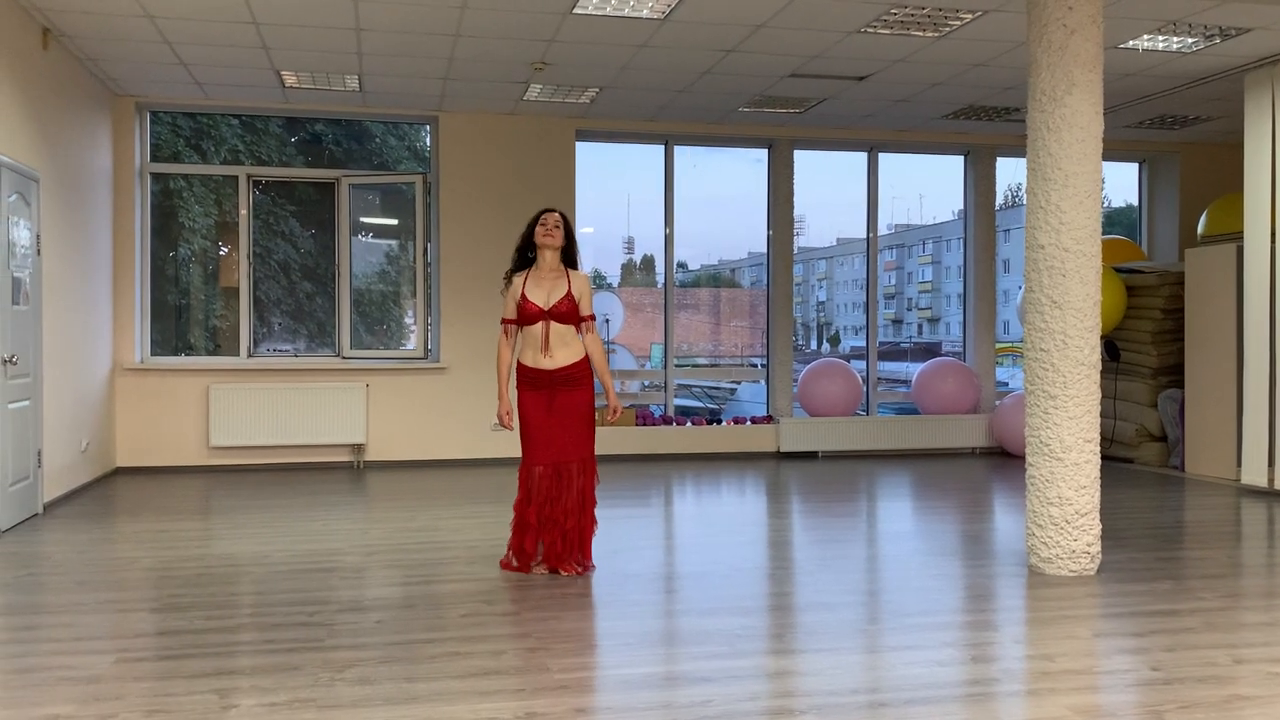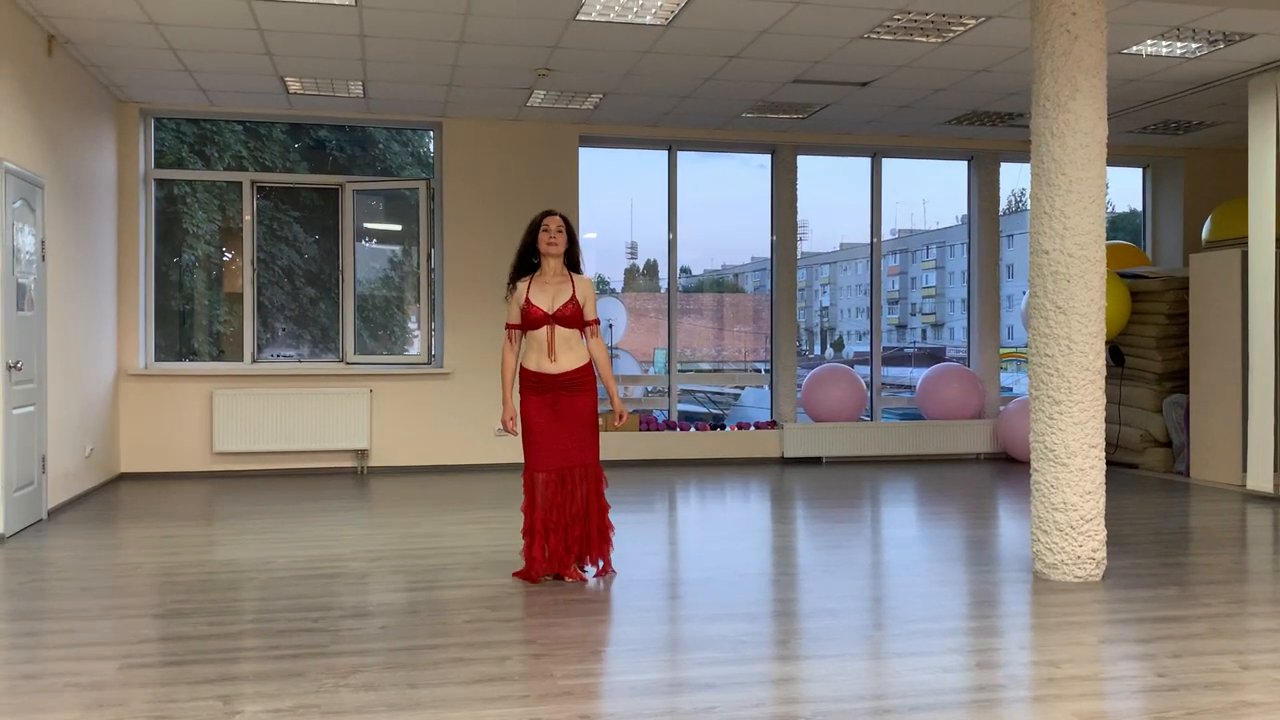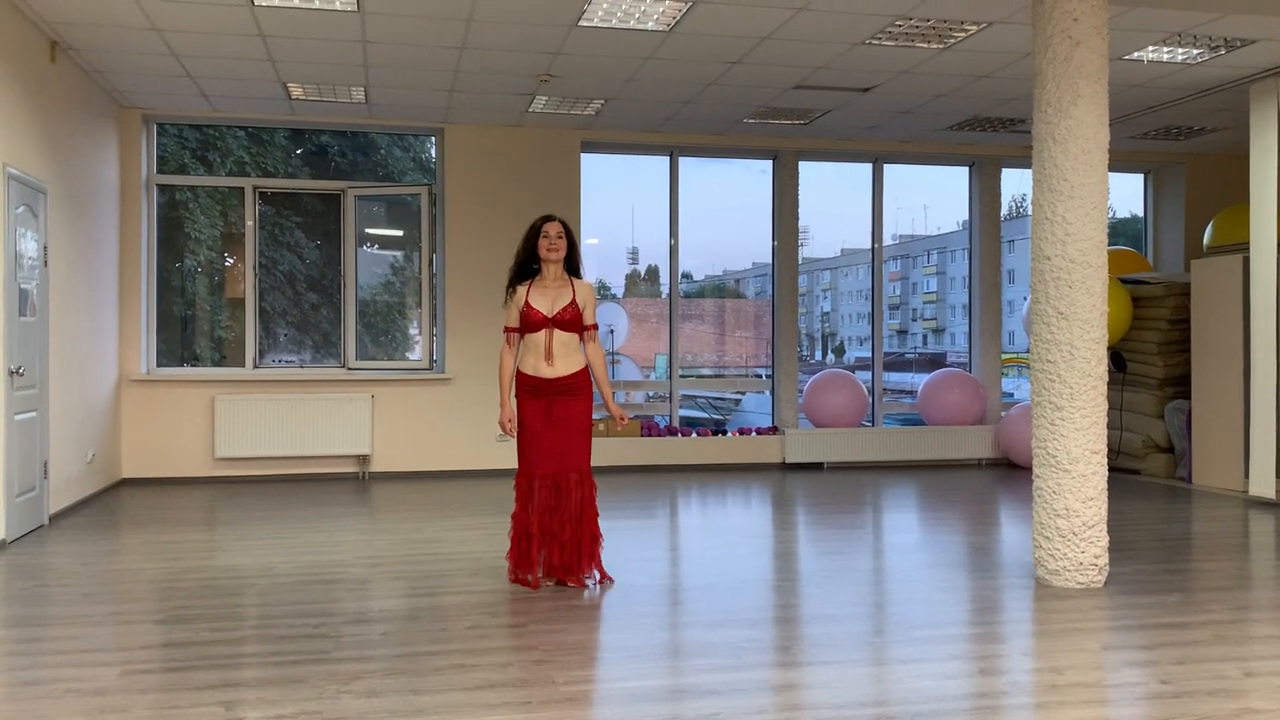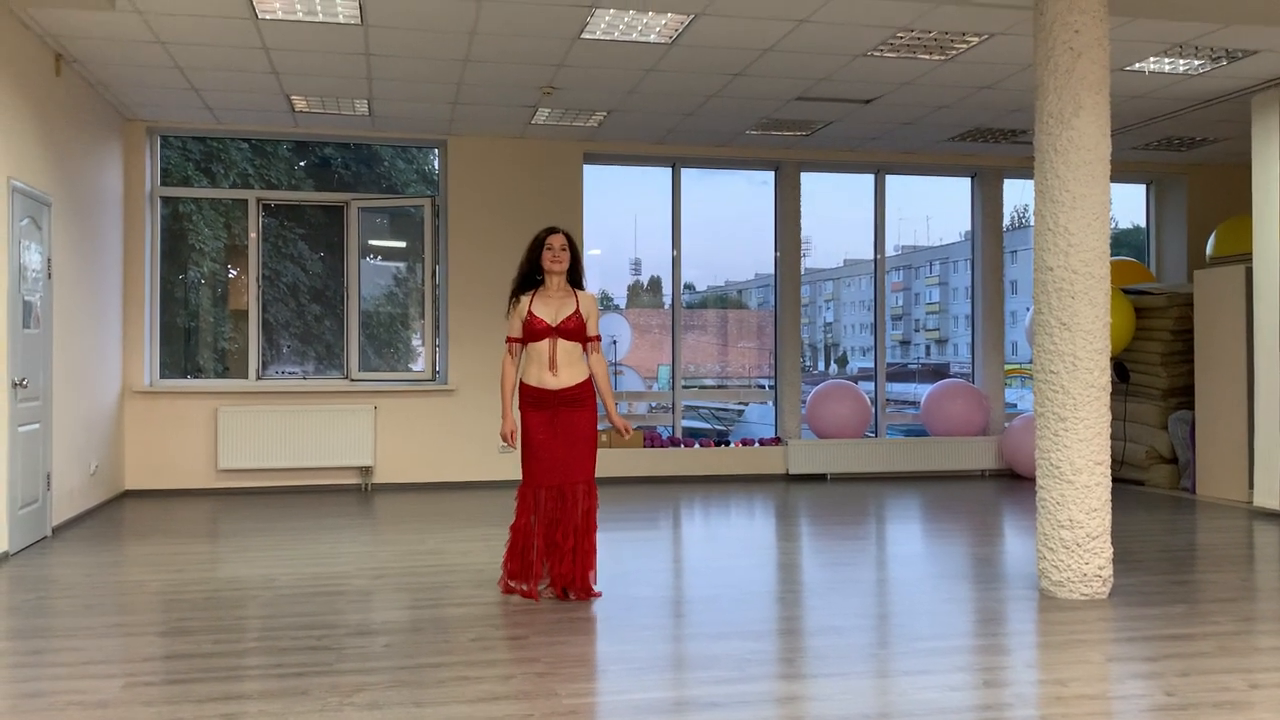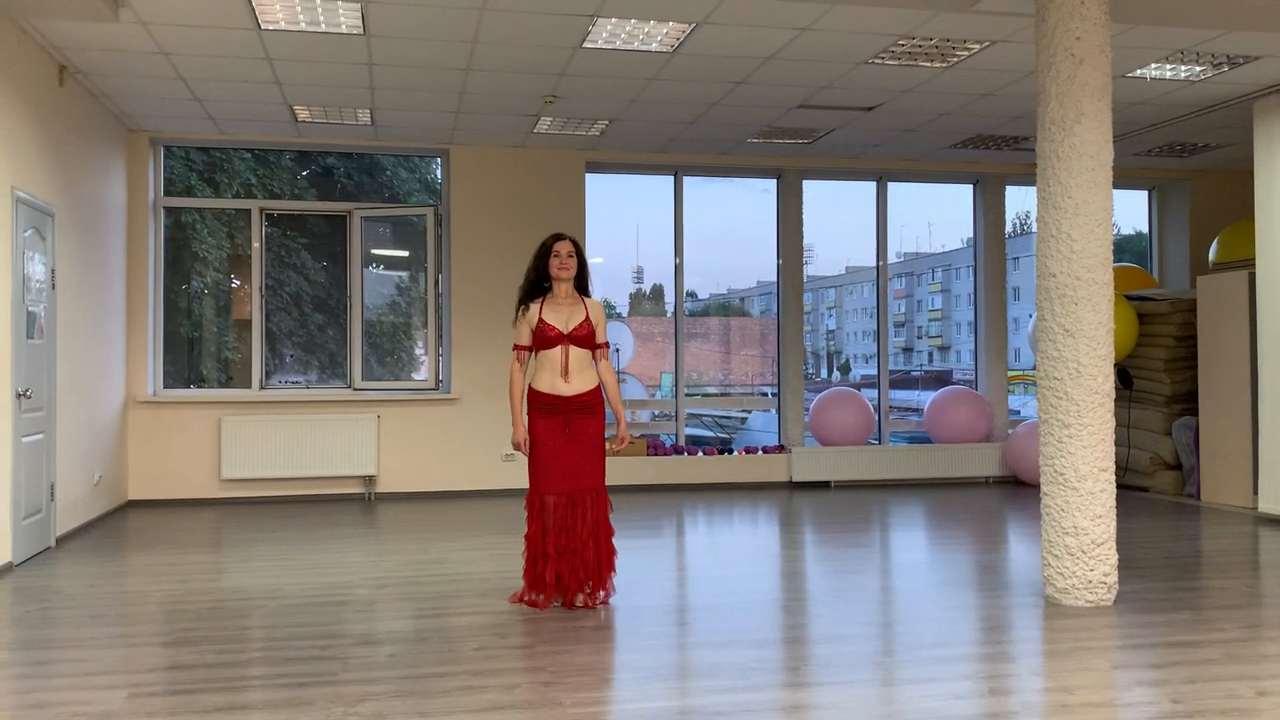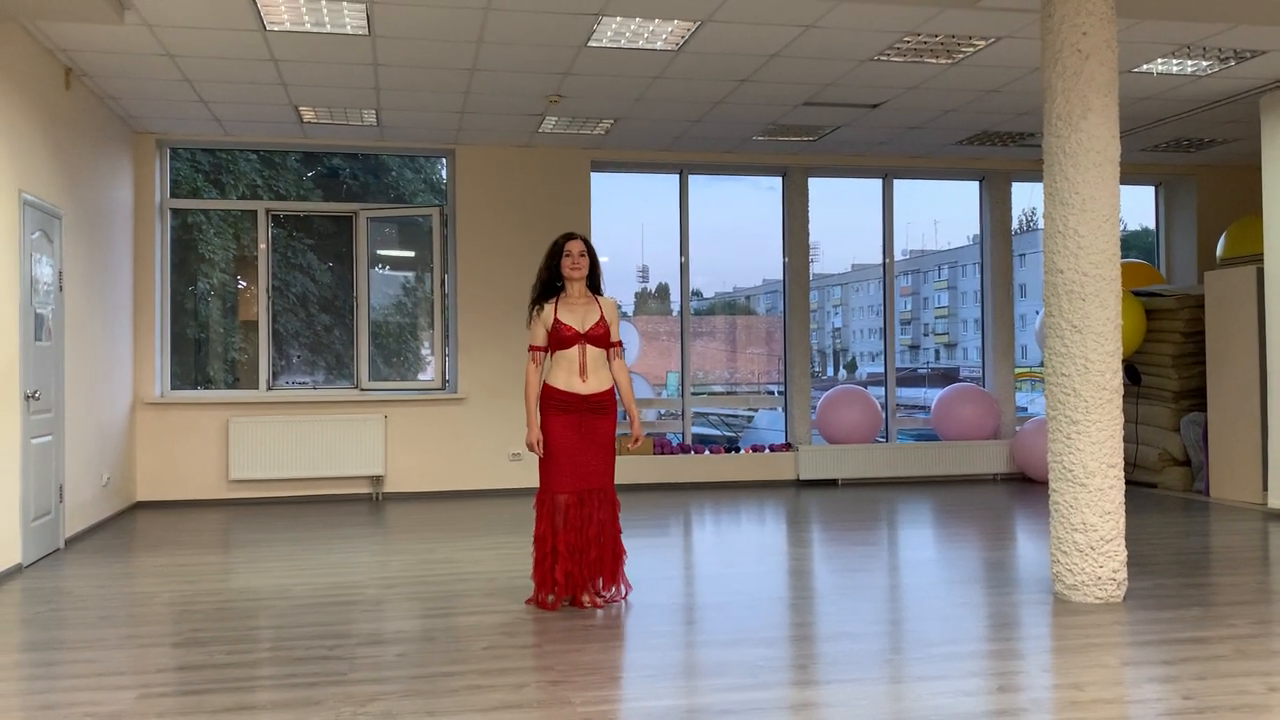
dt=0.4s
person 1, frame 1
left shoulder: (578, 282)
right shoulder: (517, 282)
left elbow: (591, 337)
right elbow: (506, 340)
left wrist: (610, 390)
right wrist: (502, 395)
left hip: (574, 382)
right hip: (532, 385)
left knee: (573, 465)
right knee: (538, 466)
left ankle: (568, 553)
right ankle: (539, 552)
person 1, frame 2
left shoulder: (582, 286)
right shoulder: (520, 288)
left elbow: (595, 341)
right elbow: (511, 346)
left wrist: (614, 395)
right wrist: (507, 401)
left hip: (578, 387)
right hip: (535, 390)
left knee: (577, 470)
right knee: (541, 472)
left ankle: (572, 559)
right ankle: (543, 559)
person 1, frame 3
left shoulder: (583, 291)
right shoulder: (520, 292)
left elbow: (592, 347)
right elbow: (509, 349)
left wrist: (610, 400)
right wrist: (505, 403)
left hip: (573, 392)
right hip: (531, 394)
left knee: (573, 475)
right knee: (537, 476)
left ankle: (571, 565)
right ankle: (539, 563)
person 1, frame 4
left shoulder: (586, 302)
right shoulder: (523, 303)
left elbow: (596, 358)
right elbow: (511, 359)
left wrist: (613, 411)
right wrist: (507, 414)
left hip: (578, 403)
right hip: (535, 405)
left knee: (577, 486)
right knee: (540, 487)
left ankle: (573, 576)
right ankle: (540, 575)
person 1, frame 5
left shoulder: (594, 309)
right shoulder: (531, 310)
left elbow: (604, 364)
right elbow: (518, 367)
left wrist: (621, 418)
right wrist: (517, 421)
left hip: (588, 410)
right hip: (545, 411)
left knee: (586, 494)
right knee: (548, 494)
left ankle: (582, 584)
right ankle: (547, 584)
person 1, frame 6
left shoulder: (608, 308)
right shoulder: (545, 310)
left elbow: (618, 363)
right elbow: (534, 367)
left wrist: (634, 416)
right wrist: (532, 423)
left hip: (601, 410)
right hip: (559, 409)
left knee: (597, 493)
right knee: (560, 492)
left ankle: (591, 583)
right ankle: (558, 584)
